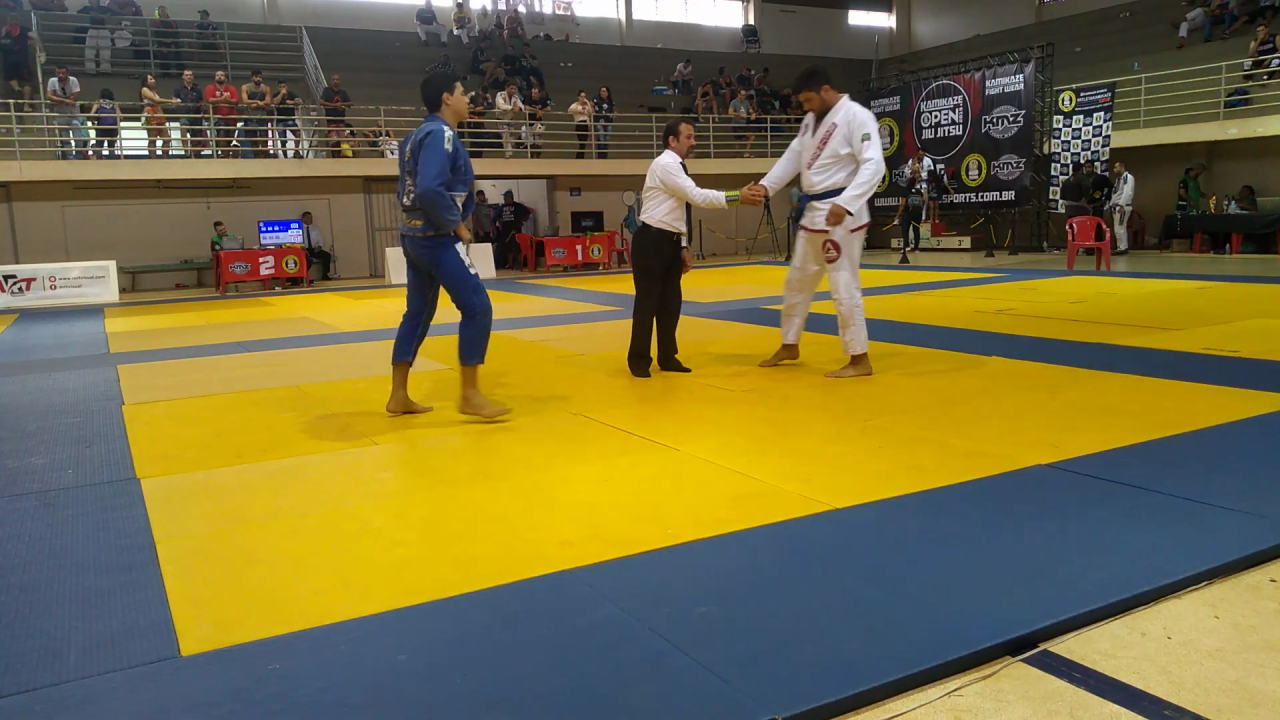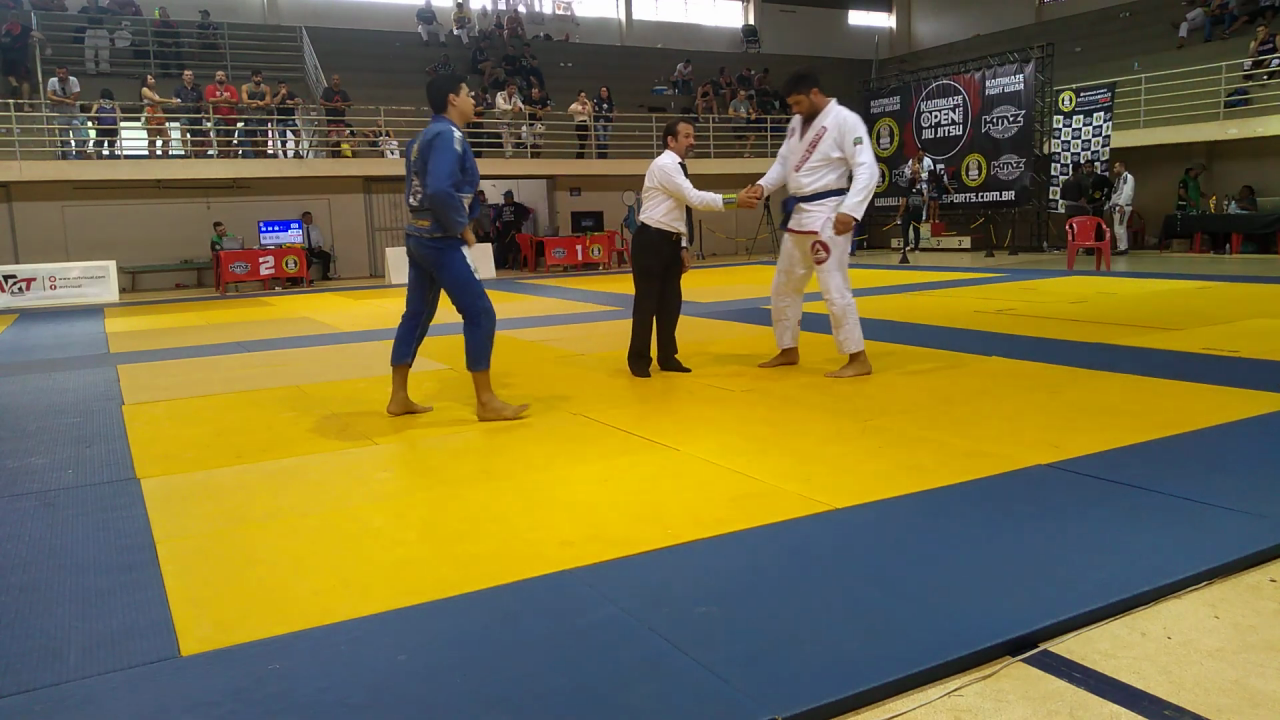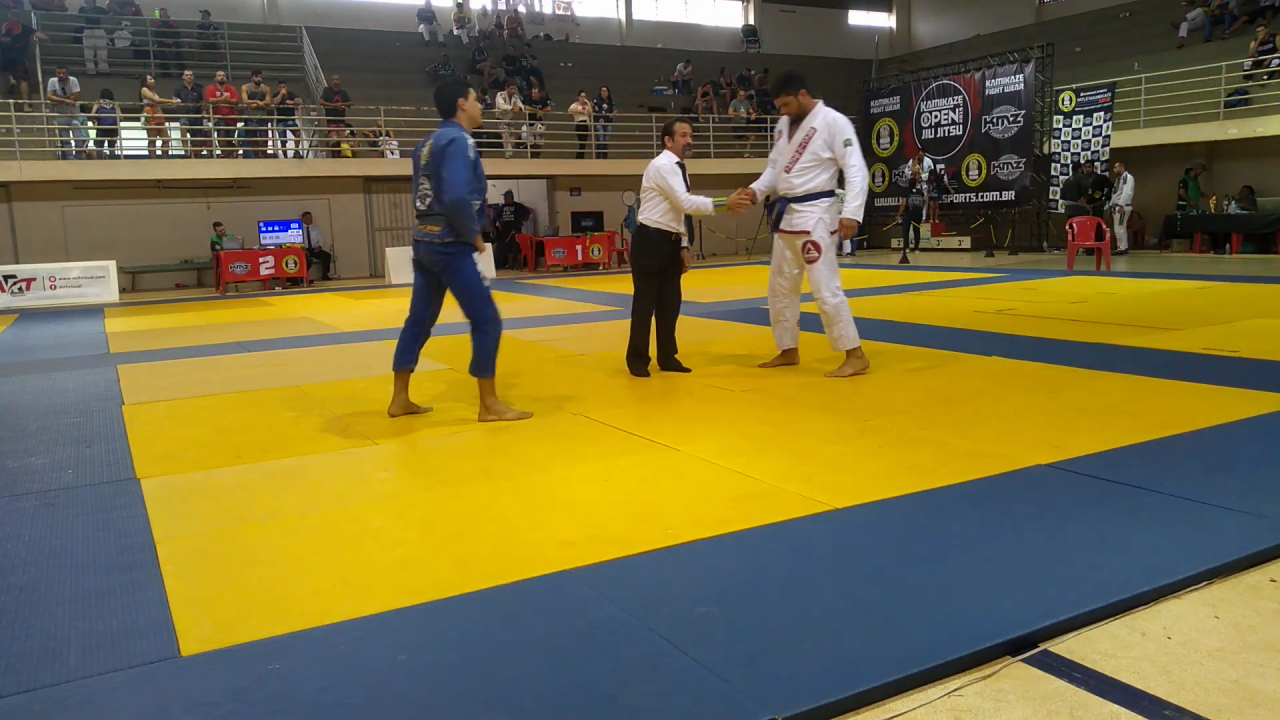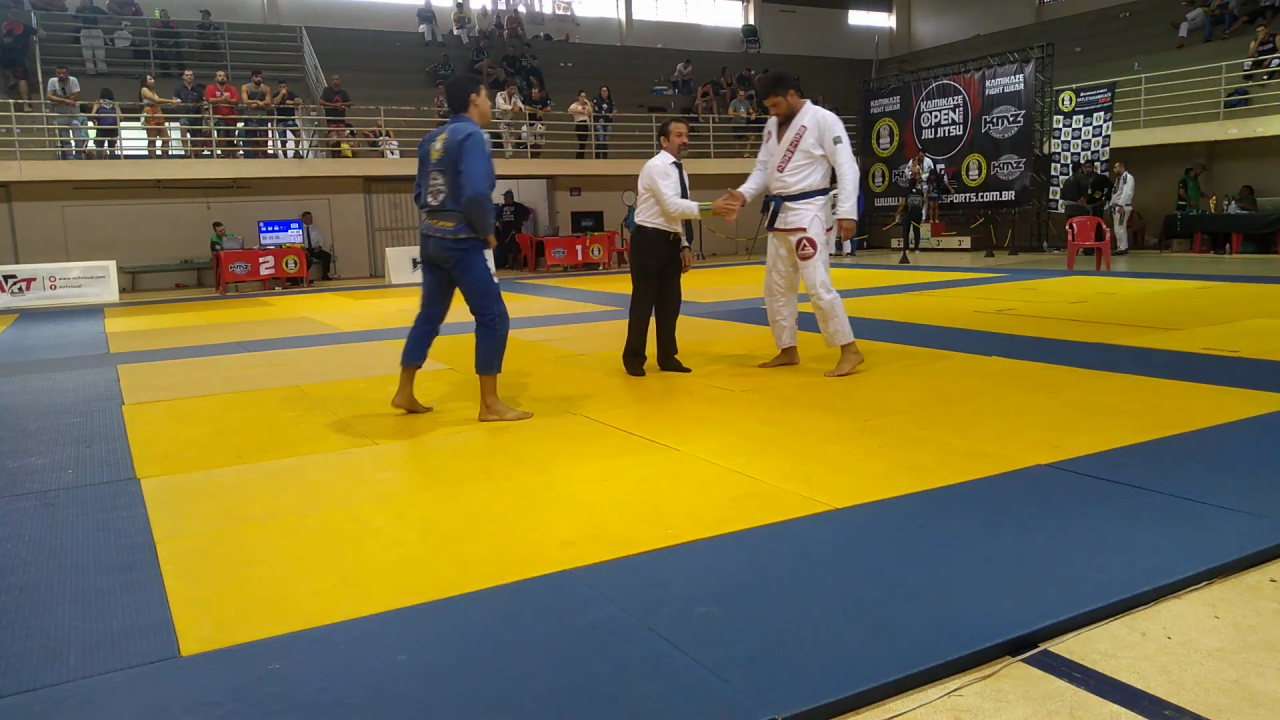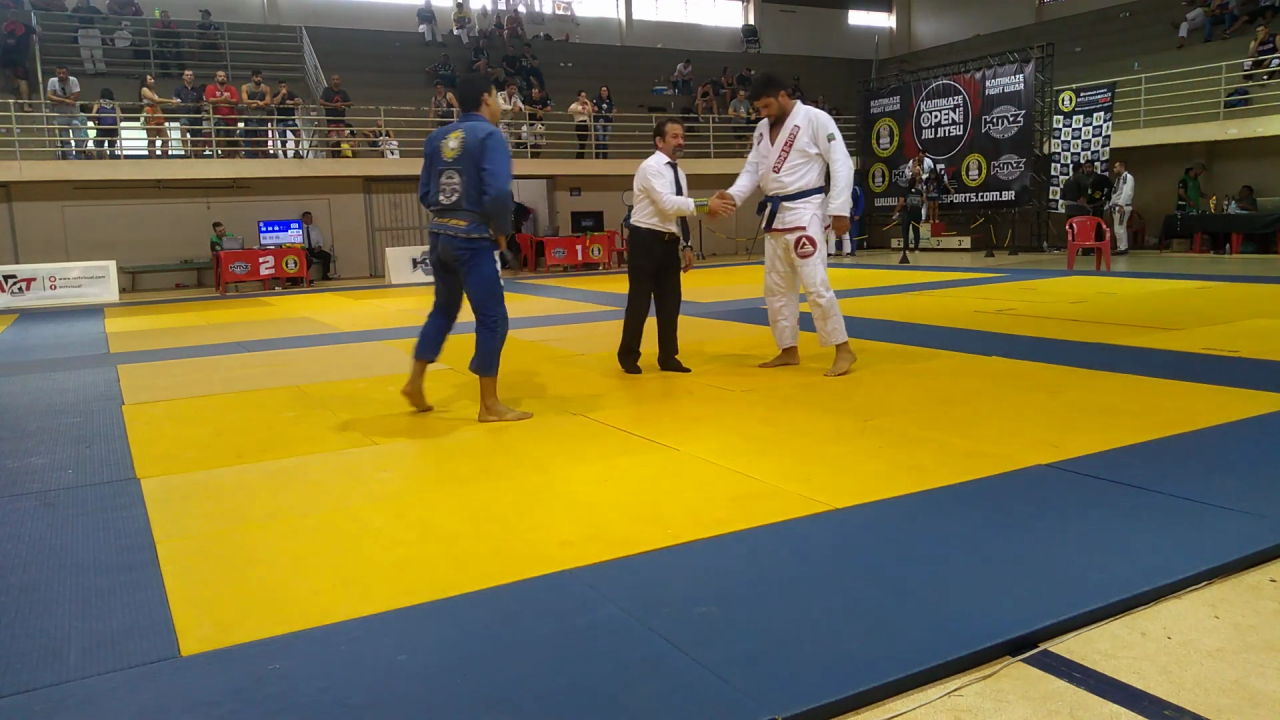
dt=0.1s
person 1, frame 1
left shoulder: (418, 135)
right shoulder: (440, 134)
right elbow: (430, 190)
right wrist: (455, 225)
left hip: (414, 235)
right hip: (435, 237)
left knee: (418, 312)
right knee: (476, 307)
left ankle: (398, 396)
right ankle: (470, 395)
person 1, frame 2
left shoulder: (423, 137)
right shoulder: (447, 136)
right elbow: (440, 190)
right wrist: (461, 227)
left hip: (417, 236)
right hip: (440, 240)
left knee: (417, 314)
right knee: (479, 313)
left ankle: (399, 397)
right ankle: (486, 401)
person 1, frame 3
left shoulder: (430, 142)
right shoulder: (459, 141)
right elbow: (457, 199)
right wrist: (473, 234)
left hip: (424, 241)
right hip: (450, 244)
left knee: (420, 317)
right knee: (485, 319)
left ankle: (400, 398)
right ankle: (489, 404)
person 1, frame 4
left shoulder: (432, 139)
right shoulder: (473, 136)
left elbow: (421, 194)
right elbow: (476, 194)
right wrist: (487, 231)
left hip: (430, 236)
right hip: (461, 239)
left knee: (430, 313)
right knee: (492, 317)
left ankle: (405, 392)
right ankle: (490, 403)
person 1, frame 5
left shoulder: (438, 137)
right shoulder: (490, 135)
left elbow: (426, 194)
right elbow: (499, 193)
right wrist: (501, 230)
left hip: (439, 234)
right hip: (472, 239)
left knee: (444, 309)
right knee: (492, 318)
left ankle: (415, 383)
right ankle: (489, 404)
person 2, frame 1
left shoulder: (857, 117)
right shoulder: (813, 119)
left elbow: (873, 166)
right elbow: (793, 157)
left wrist: (846, 203)
right wrist: (767, 184)
left hip: (839, 215)
right hip: (812, 214)
left knee: (843, 287)
right knee: (797, 282)
left ankle: (860, 359)
right ankle: (789, 347)
person 2, frame 2
left shoulder: (845, 121)
right shoulder: (799, 122)
left elbow: (866, 170)
right elbow: (784, 162)
left wrist: (850, 211)
right wrist: (763, 186)
left hip: (825, 216)
right hip: (799, 216)
left knee: (834, 288)
right knee: (784, 286)
left ankle: (857, 358)
right ankle: (788, 351)
person 2, frame 3
left shoulder: (834, 122)
right shoulder: (785, 125)
left elbow: (856, 171)
right elbow: (775, 166)
left wrist: (851, 213)
right wrist: (755, 190)
left hip: (813, 215)
right hip: (785, 216)
left knee: (825, 288)
right knee: (780, 289)
left ankle: (855, 355)
right ankle: (788, 351)
person 2, frame 4
left shoulder: (823, 120)
right shoulder: (773, 126)
left elbow: (847, 168)
right elbow: (763, 167)
left wrist: (847, 212)
right wrist: (744, 193)
left hip: (807, 213)
right hip: (779, 214)
left knee: (817, 284)
right knee: (776, 288)
left ankle: (849, 350)
right ankle: (788, 350)
person 2, frame 5
left shoulder: (815, 119)
right shoulder: (763, 128)
left elbow: (841, 164)
right elbow: (752, 170)
left wrist: (839, 209)
right wrist: (732, 196)
left hip: (805, 211)
right hip: (775, 214)
left knee: (815, 284)
right knee: (776, 288)
left ankle: (843, 350)
right ankle: (789, 350)
person 3, frame 1
left shoulder: (677, 168)
right shoulder: (665, 165)
right elbow: (697, 197)
left wrist: (683, 247)
right wrist: (739, 196)
left hip: (670, 242)
right hip: (651, 241)
left knee: (670, 302)
right knee: (647, 301)
left ankle: (667, 357)
right ankle: (639, 359)
person 3, frame 2
left shoulder: (677, 168)
right shoulder: (664, 166)
right elbow: (694, 198)
left wrist: (683, 247)
right wrist: (735, 200)
left hip: (670, 243)
right hip: (651, 241)
left knee: (671, 302)
right knee: (647, 301)
left ankle: (667, 357)
right ankle: (639, 359)
person 3, frame 3
left shoulder: (680, 170)
right shoulder: (661, 166)
right elbow: (684, 203)
left wrist: (683, 246)
right wrist: (724, 203)
left hip: (670, 243)
right hip: (650, 241)
left knee: (670, 302)
right knee: (645, 302)
left ankle: (667, 356)
right ankle: (637, 358)
person 3, frame 4
left shoulder: (679, 171)
right shoulder: (656, 167)
right elbow: (672, 207)
left wrist: (685, 246)
right wrist: (712, 207)
left hip: (670, 243)
right hip: (649, 241)
left knee: (670, 301)
right knee: (643, 301)
left ankle: (667, 356)
right ankle: (634, 357)
person 3, frame 5
left shoulder: (677, 172)
right shoulder: (650, 168)
right elbow: (668, 204)
left wrist: (685, 245)
right wrist: (706, 204)
left hip: (668, 244)
right hip: (645, 242)
left knee: (670, 302)
right knee: (639, 301)
left ankle: (668, 357)
right ankle: (629, 354)
